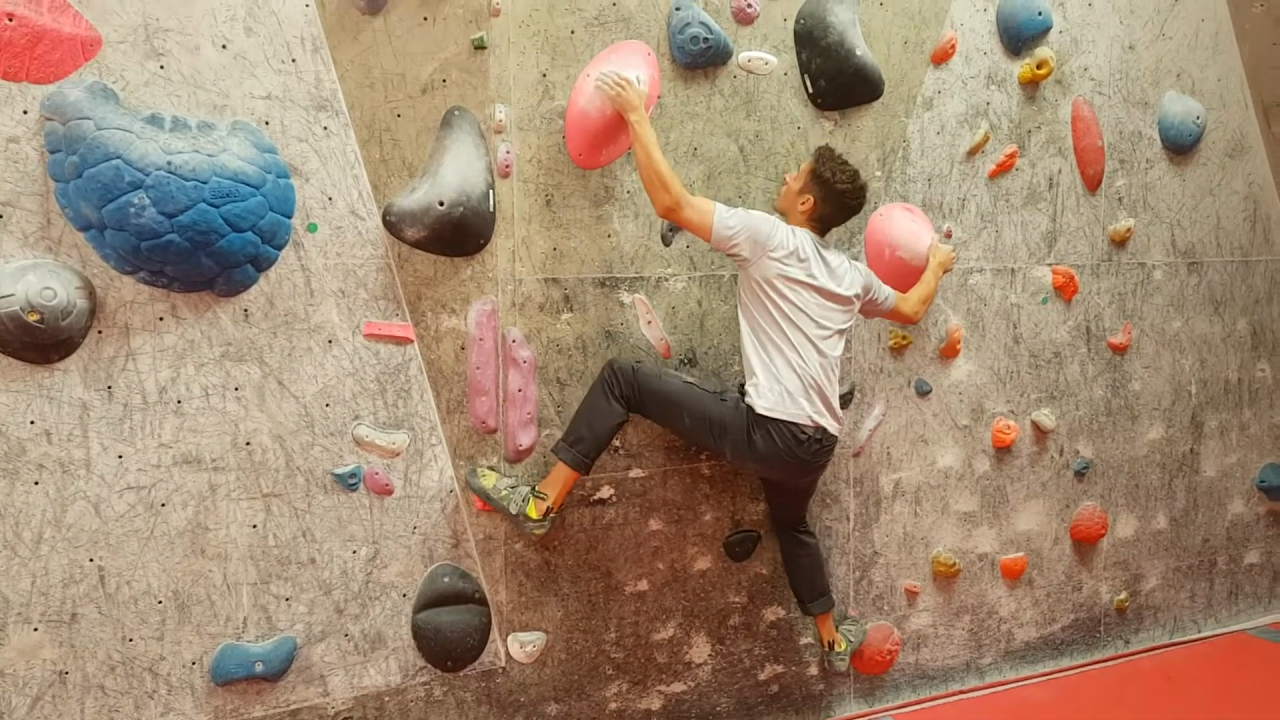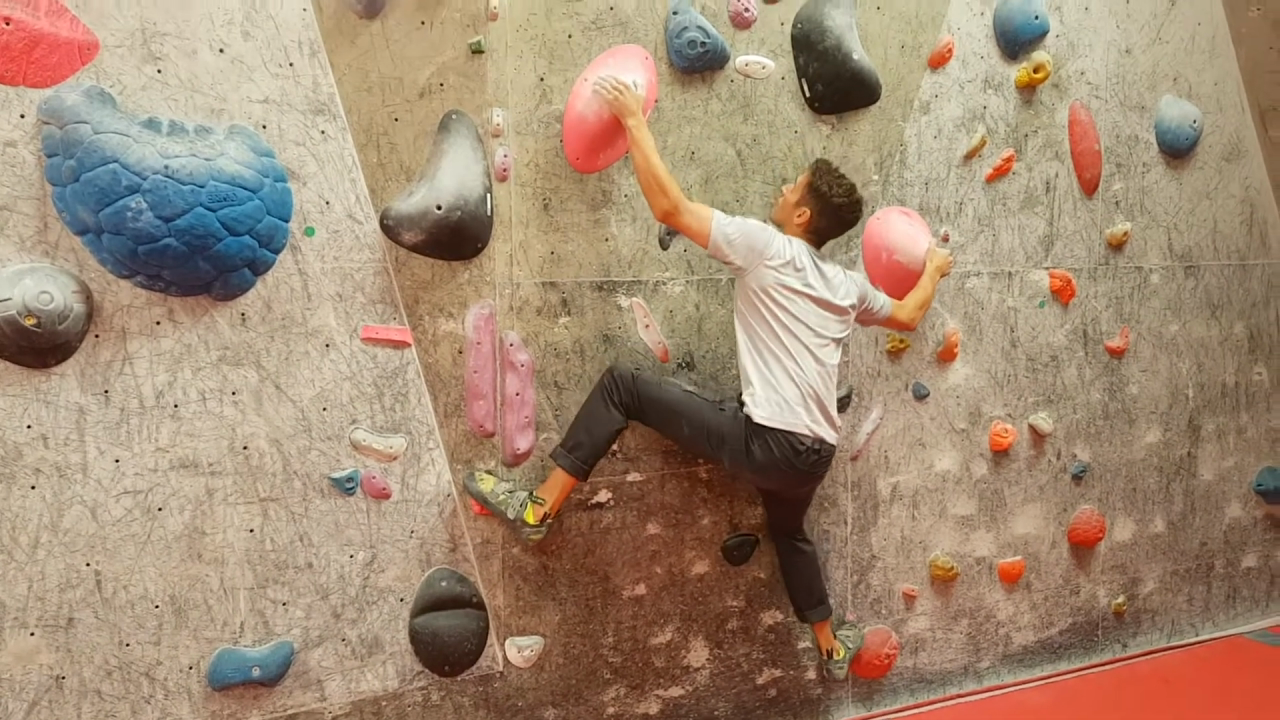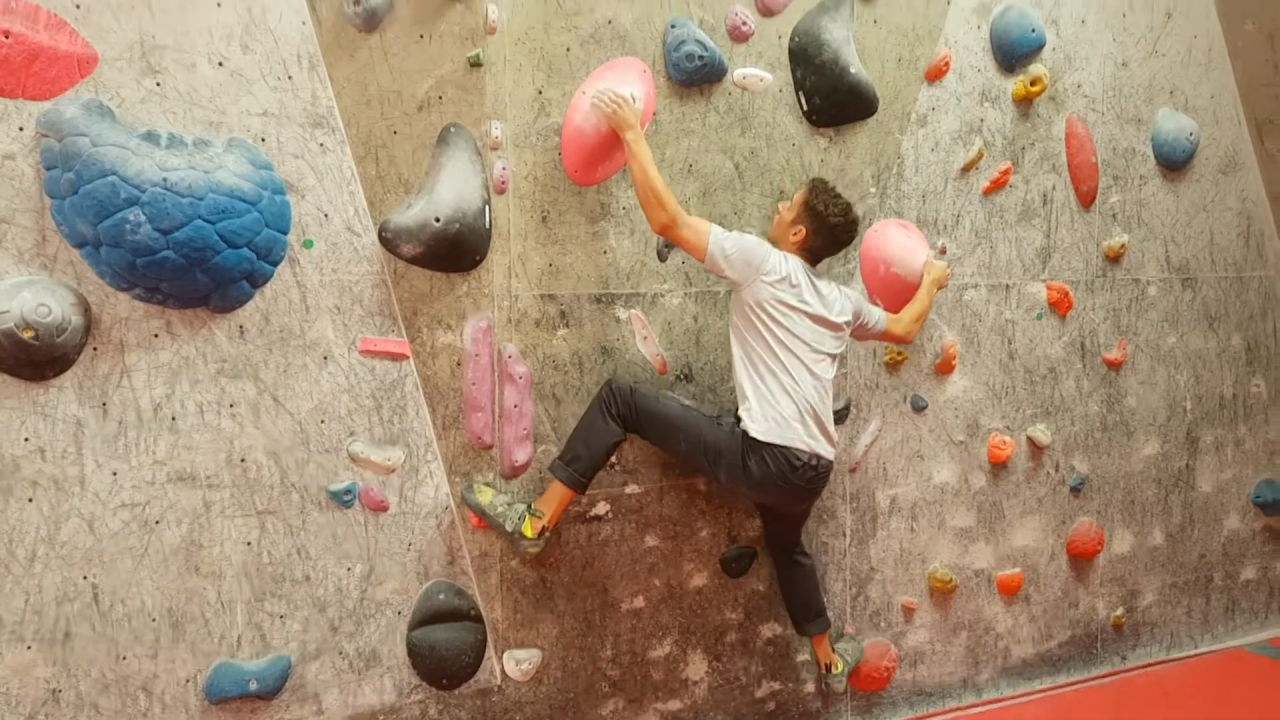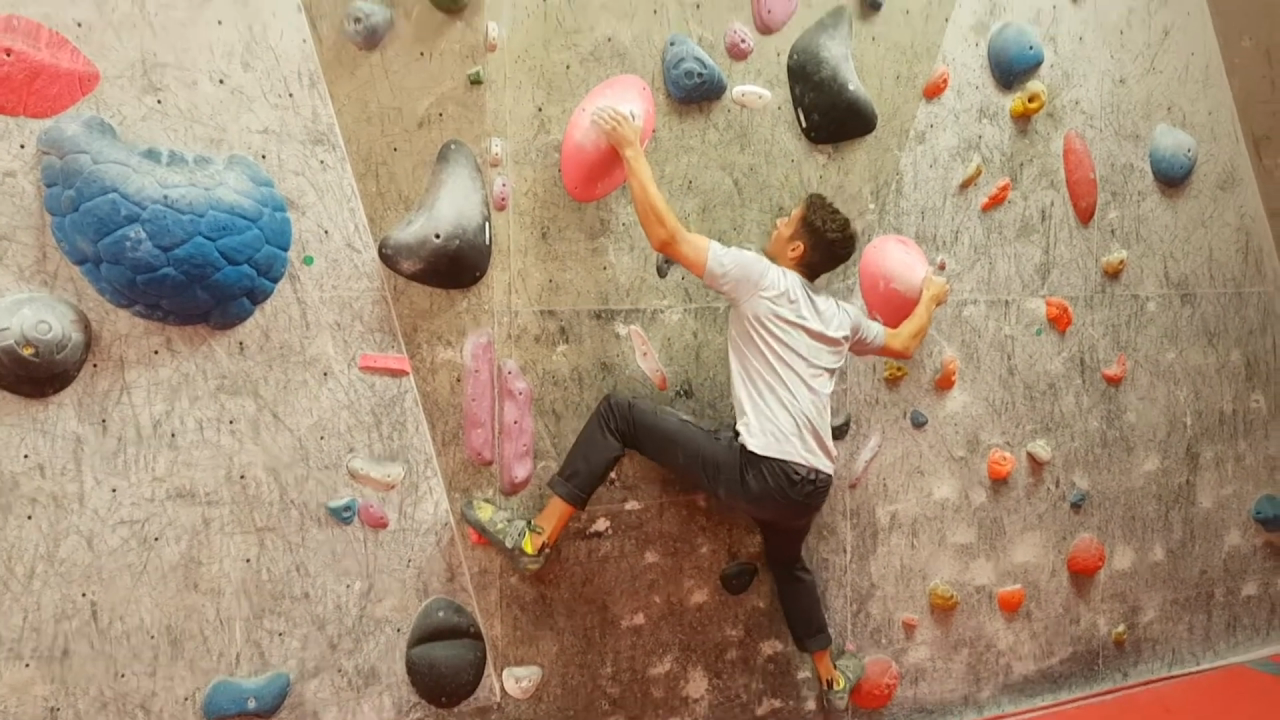
dt=0.1s
person 1, frame 1
left shoulder: (771, 239)
right shoulder: (852, 275)
left elbow: (671, 202)
right elbow: (909, 308)
left wrist: (636, 115)
right wrist: (936, 266)
left hip: (766, 431)
right hip: (815, 444)
left knee: (622, 378)
right knee: (792, 524)
left ankle: (540, 503)
right ankle: (833, 639)
person 1, frame 2
left shoulder: (768, 248)
right shoulder: (848, 285)
left elbow: (669, 206)
right elbow: (906, 315)
left wrist: (634, 121)
right wrist: (933, 271)
left hip: (763, 441)
right hip: (813, 454)
left knee: (622, 385)
right knee: (788, 532)
left ankle: (538, 509)
right ankle: (831, 647)
person 1, frame 3
left shoulder: (762, 264)
right shoulder: (842, 301)
left elbow: (667, 220)
right elbow: (902, 329)
left wrist: (632, 135)
right wrist: (930, 283)
left hip: (760, 457)
right hip: (810, 470)
left knee: (619, 399)
right knee: (786, 546)
left ankle: (535, 522)
right ankle: (830, 659)
person 1, frame 4
left shoulder: (761, 279)
right shoulder: (840, 316)
left elbow: (667, 236)
right elbow: (901, 344)
left wrist: (631, 151)
right wrist: (929, 298)
left hip: (759, 471)
right hip: (811, 484)
left knee: (618, 413)
right knee: (786, 561)
left ankle: (535, 538)
right ankle: (831, 677)
